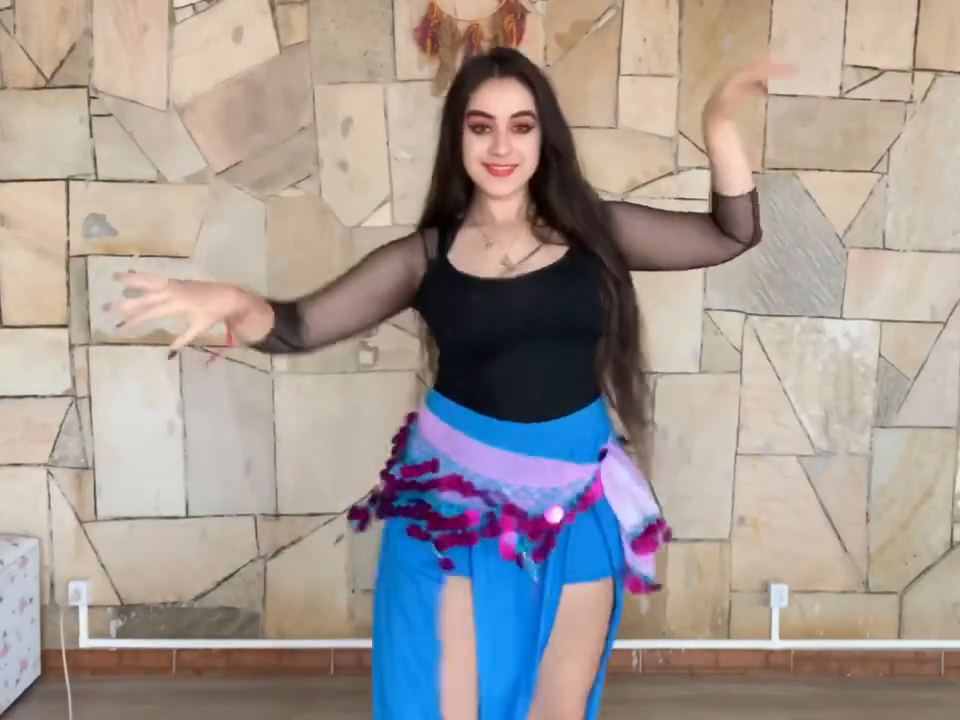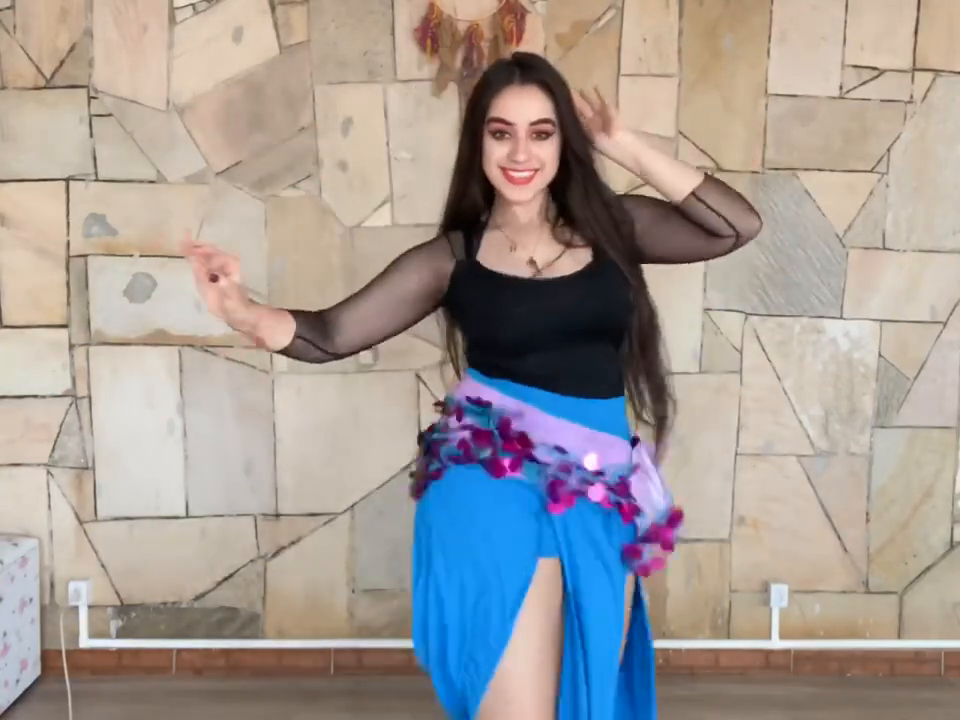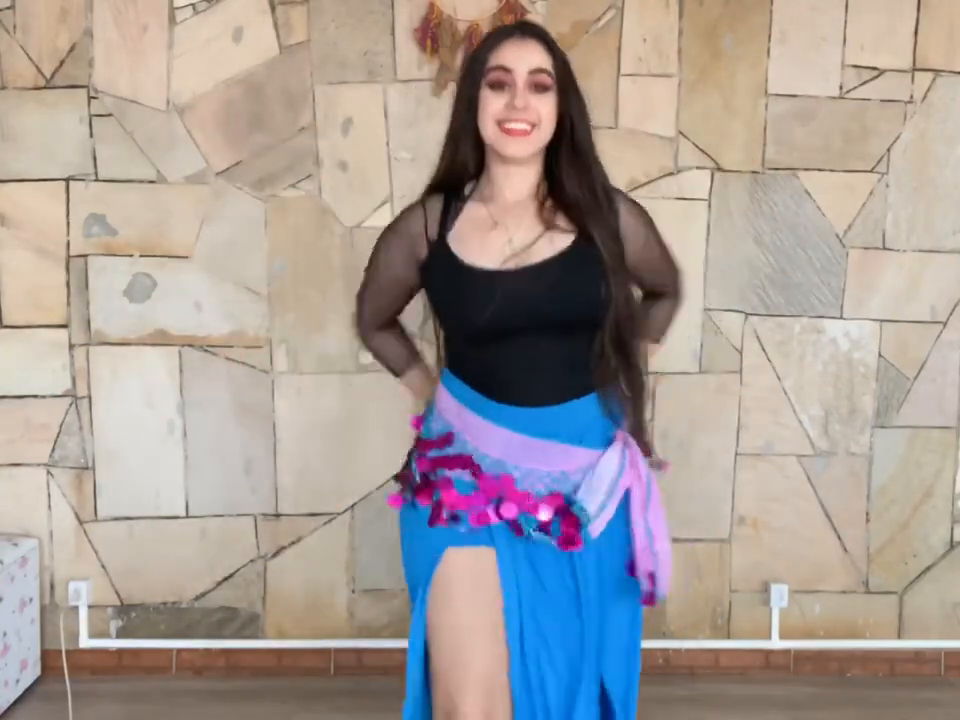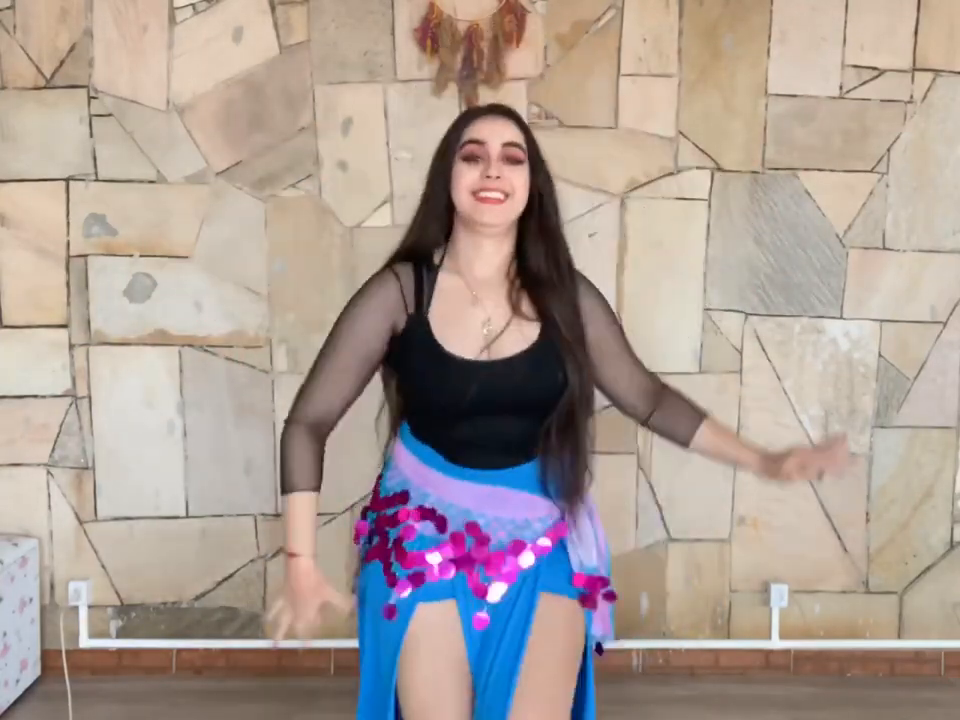
dt=0.5s
person 1, frame 1
left shoulder: (592, 230)
right shoulder: (425, 253)
left elbow: (733, 234)
right elbow: (302, 325)
left wrist: (722, 128)
right wrist: (225, 304)
left hip: (575, 514)
right hip: (454, 507)
person 1, frame 2
left shoulder: (610, 224)
right shoulder: (448, 256)
left elbow: (736, 225)
right elbow: (328, 332)
left wrist: (625, 147)
right wrist: (247, 311)
left hip: (600, 500)
right hip: (493, 483)
person 1, frame 3
left shoulder: (603, 216)
right shoulder: (428, 226)
left elbow: (663, 289)
right elbow: (375, 319)
left hip: (586, 492)
right hip: (467, 485)
person 1, frame 4
left shoulder: (564, 295)
right shoulder: (400, 292)
left elbow: (649, 398)
right elbow: (309, 420)
left wrist: (762, 462)
right wrist: (300, 558)
left hip: (541, 538)
right hip: (426, 535)
